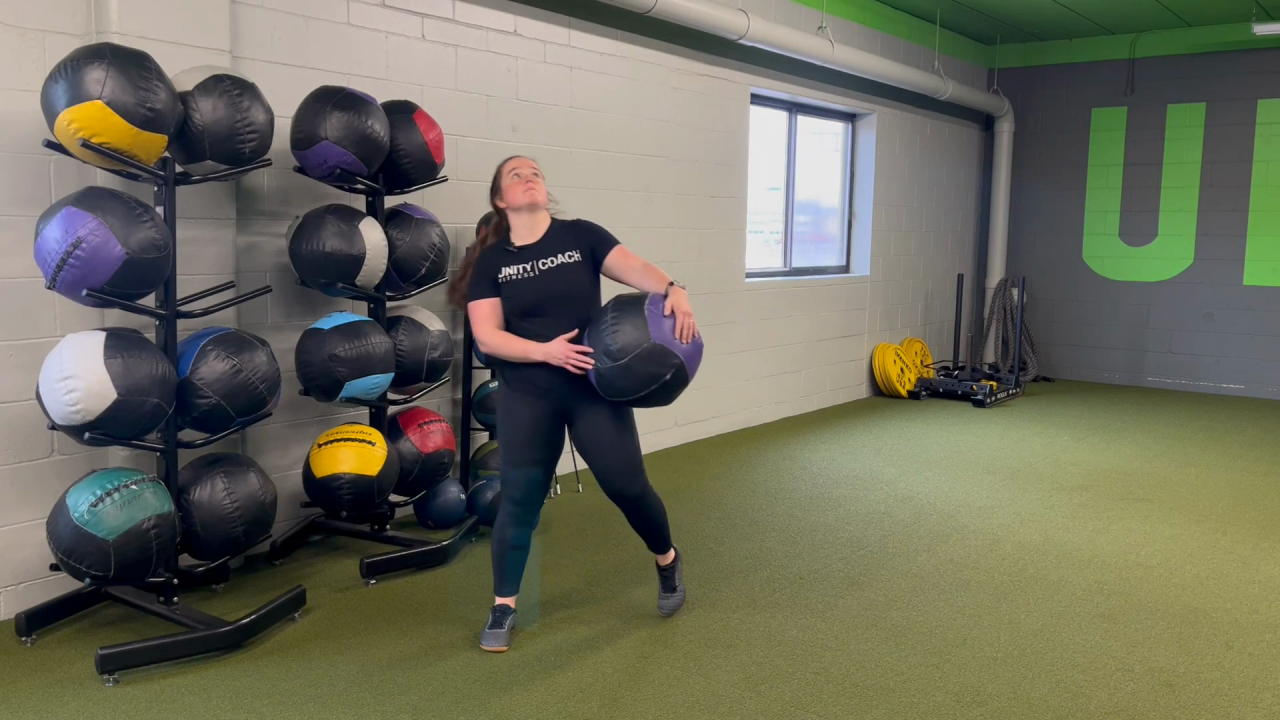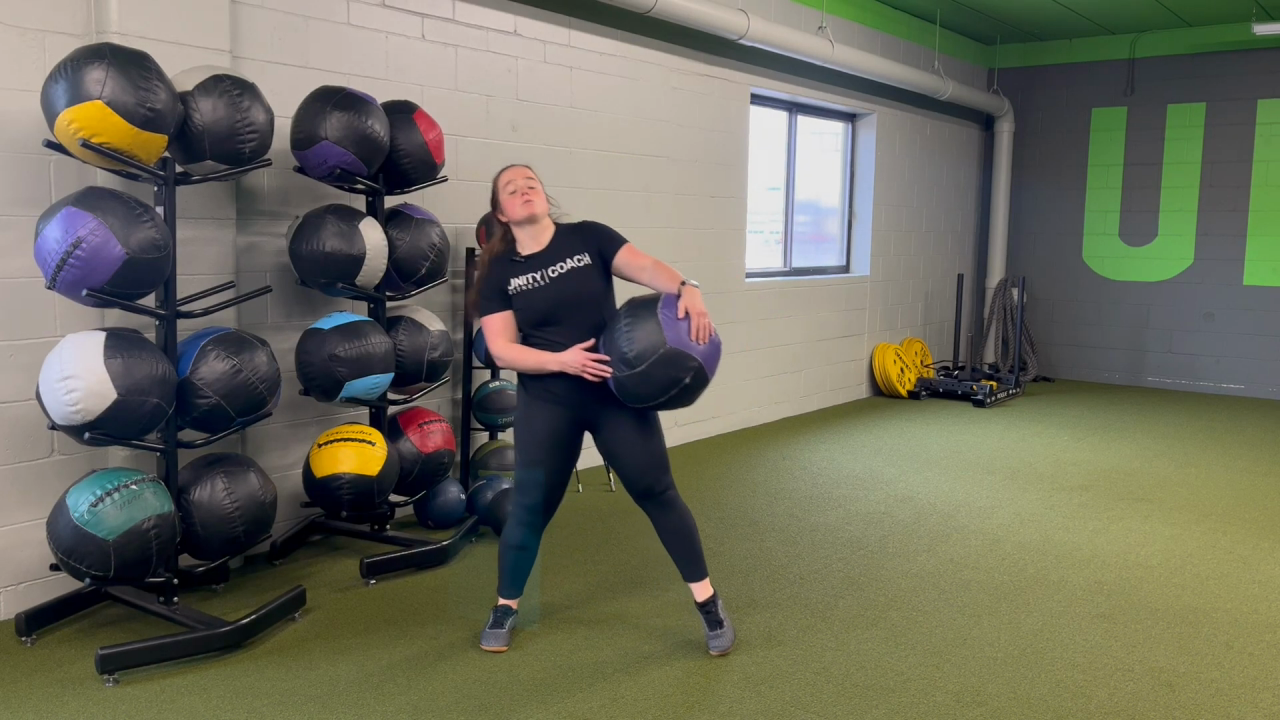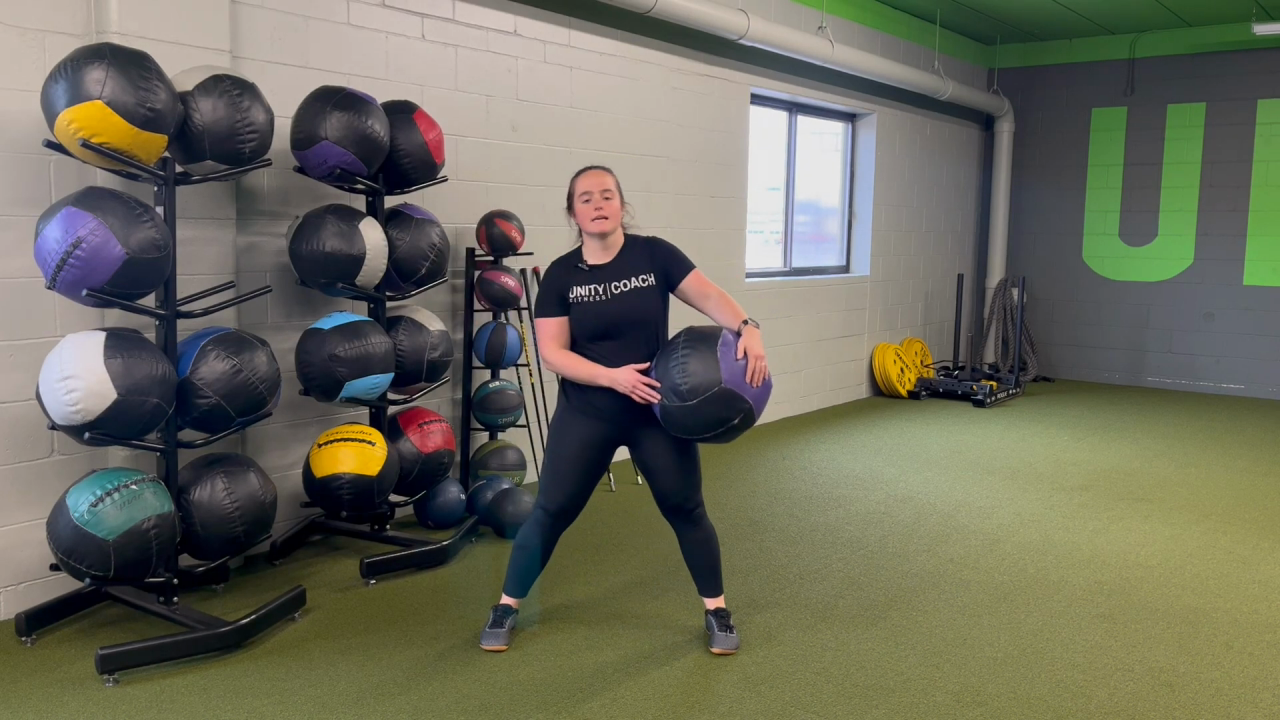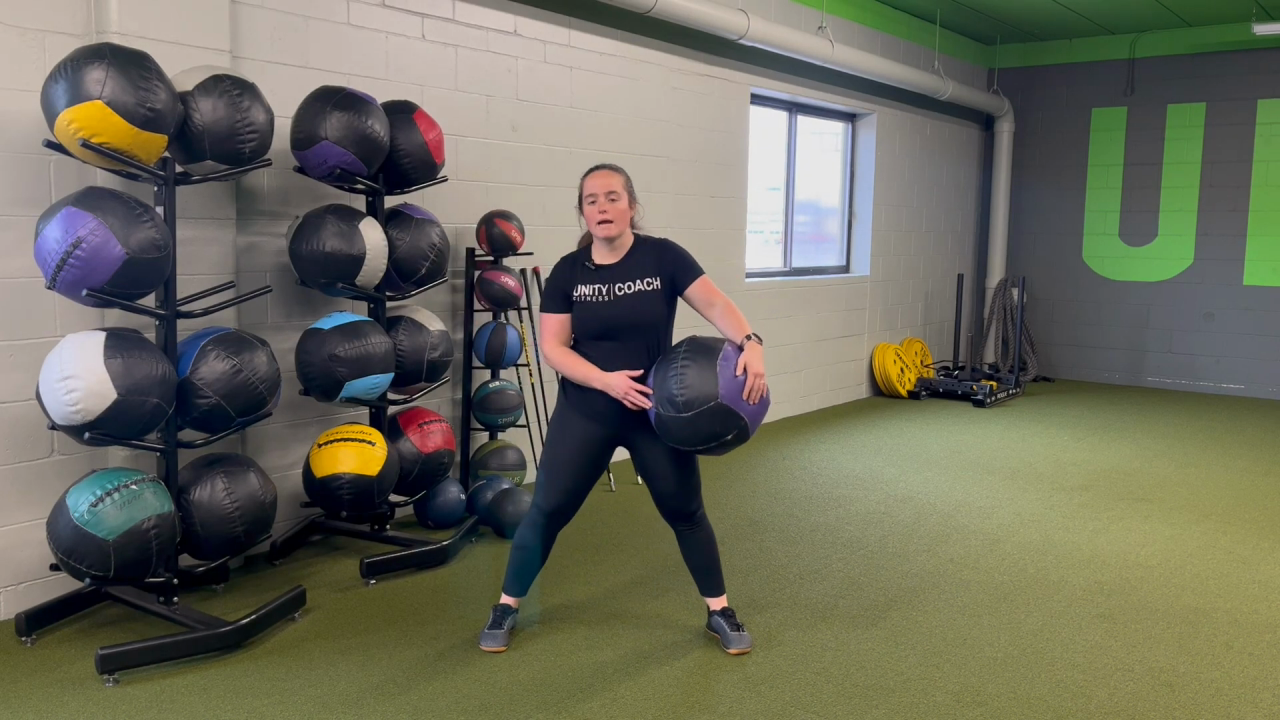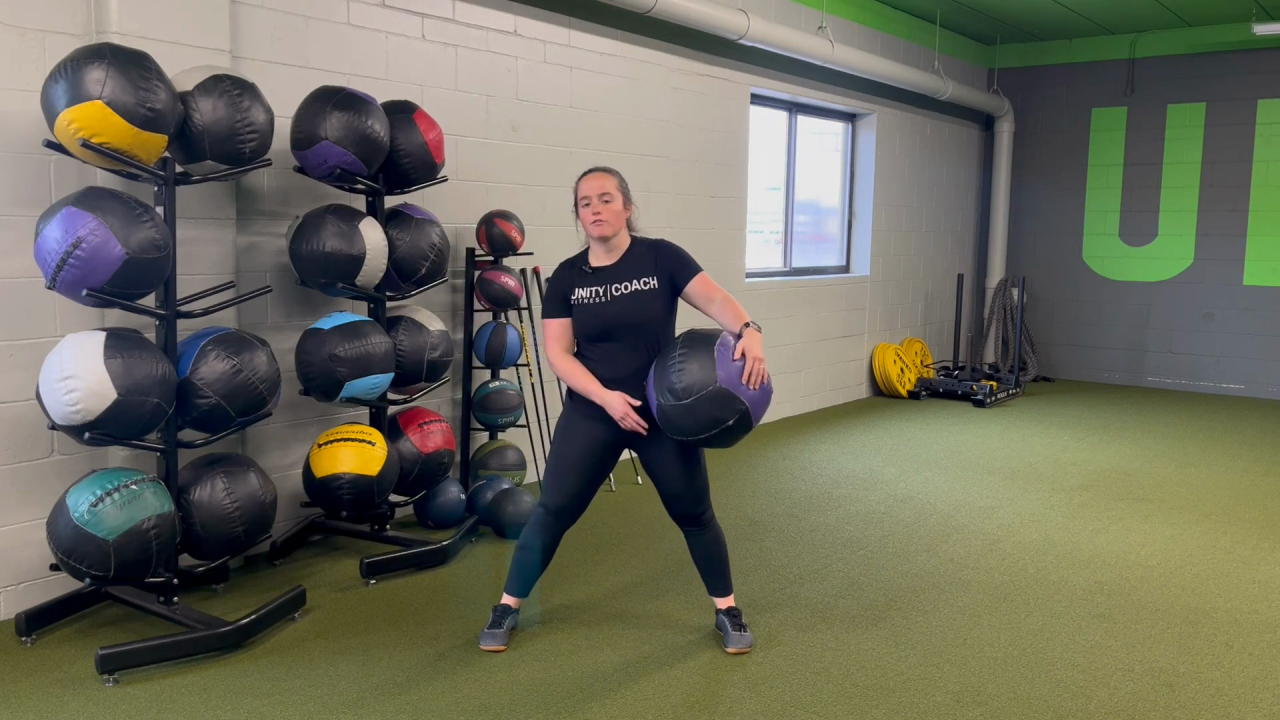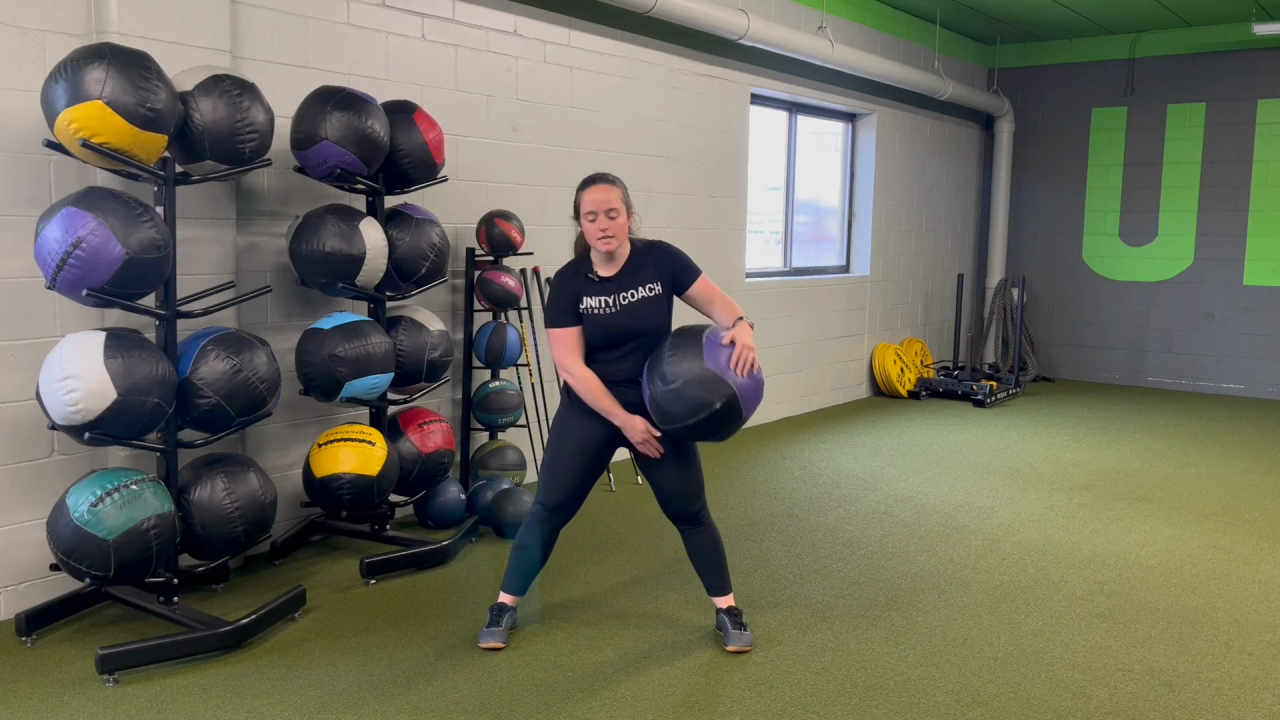
dt=0.4s
person 1, frame 1
left shoulder: (581, 236)
right shoulder: (492, 261)
left elbow: (634, 269)
right elbow: (488, 335)
left wrist: (673, 291)
right wrist: (547, 350)
left hip: (596, 387)
right hip: (527, 396)
left knee: (628, 486)
right knee: (520, 501)
left ankle: (666, 562)
right ankle: (504, 606)
person 1, frame 2
left shoulder: (588, 238)
right shoulder: (500, 274)
left elbow: (644, 267)
right elbow: (503, 349)
left wrist: (685, 290)
right wrist: (563, 360)
left hip: (618, 393)
right hip: (546, 403)
left knee: (657, 492)
right knee: (531, 505)
left ankle: (707, 602)
right ankle: (506, 607)
person 1, frame 3
left shoulder: (654, 254)
right shoulder: (561, 274)
left elbow: (708, 296)
right elbow: (553, 352)
left wrist: (747, 327)
right wrist: (613, 376)
left hip: (658, 409)
right hip: (586, 413)
left knee: (685, 508)
right knee: (552, 510)
left ankle: (716, 611)
right ankle: (507, 606)
person 1, frame 4
left shoulder: (663, 257)
right shoulder: (568, 272)
left elbow: (714, 304)
right elbow: (553, 347)
left wrist: (751, 345)
right wrist: (607, 380)
right hip: (584, 413)
left knee: (684, 510)
right knee: (548, 509)
left ankle: (719, 610)
right ankle: (506, 606)
person 1, frame 5
left shoulder: (660, 256)
right shoulder: (567, 277)
left elbow: (714, 299)
right elbow: (558, 353)
left wrist: (749, 331)
right wrist: (605, 396)
right hip: (591, 414)
left knee: (694, 512)
right knee: (554, 510)
left ankle: (727, 609)
right ankle: (508, 607)
person 1, frame 6
left shoulder: (661, 258)
right shoulder: (568, 282)
left elbow: (715, 301)
right elbow: (569, 366)
left wrist: (741, 326)
right wrist: (624, 422)
right hip: (589, 413)
left knee: (689, 509)
right knee: (551, 507)
left ankle: (726, 609)
right ankle: (505, 605)
